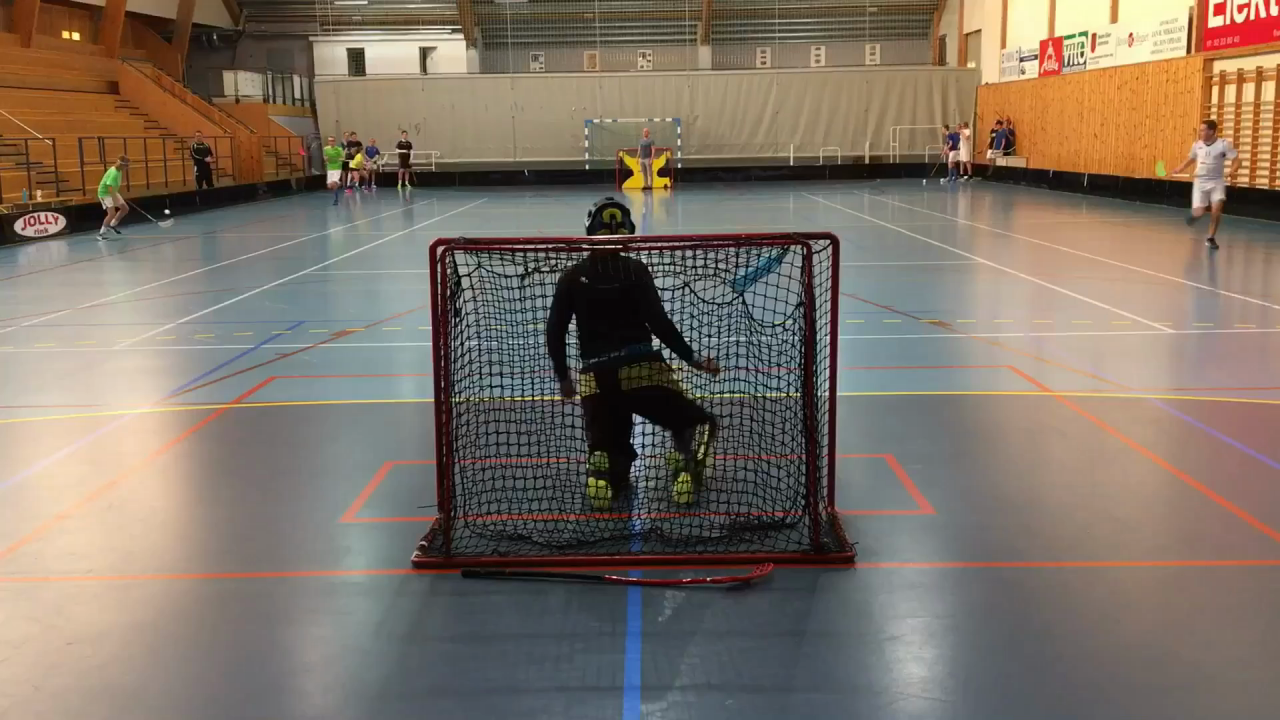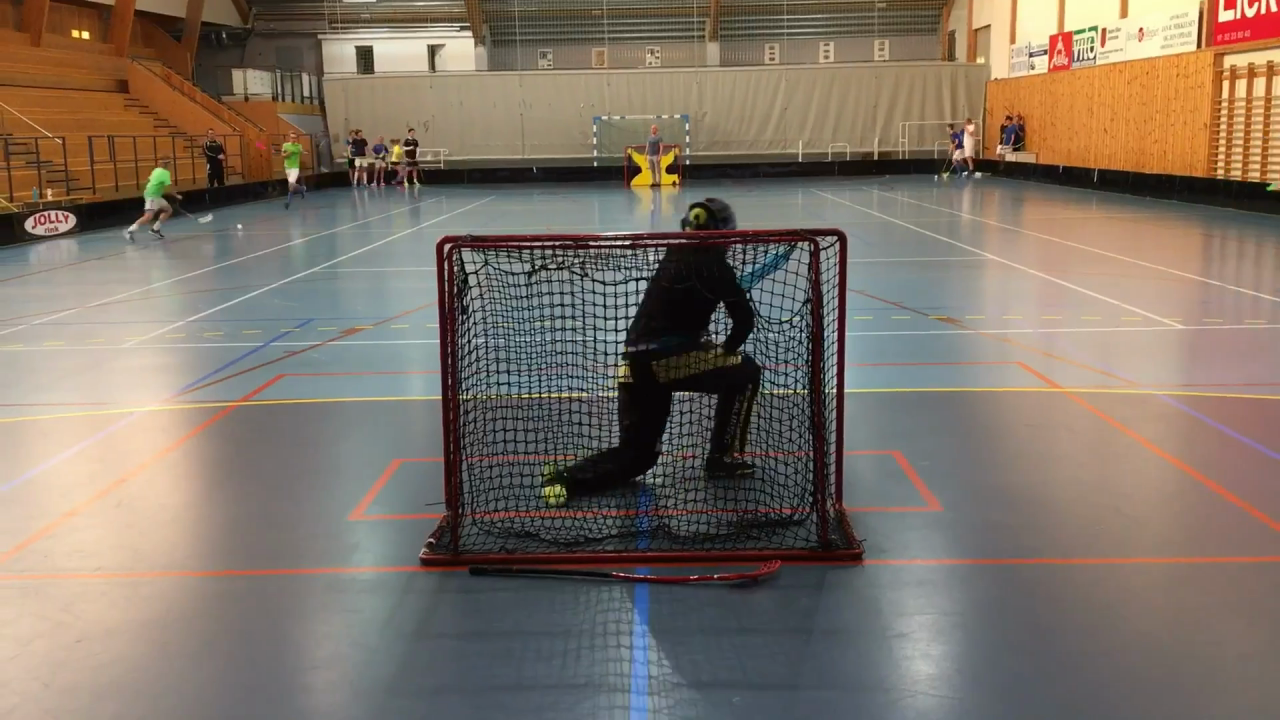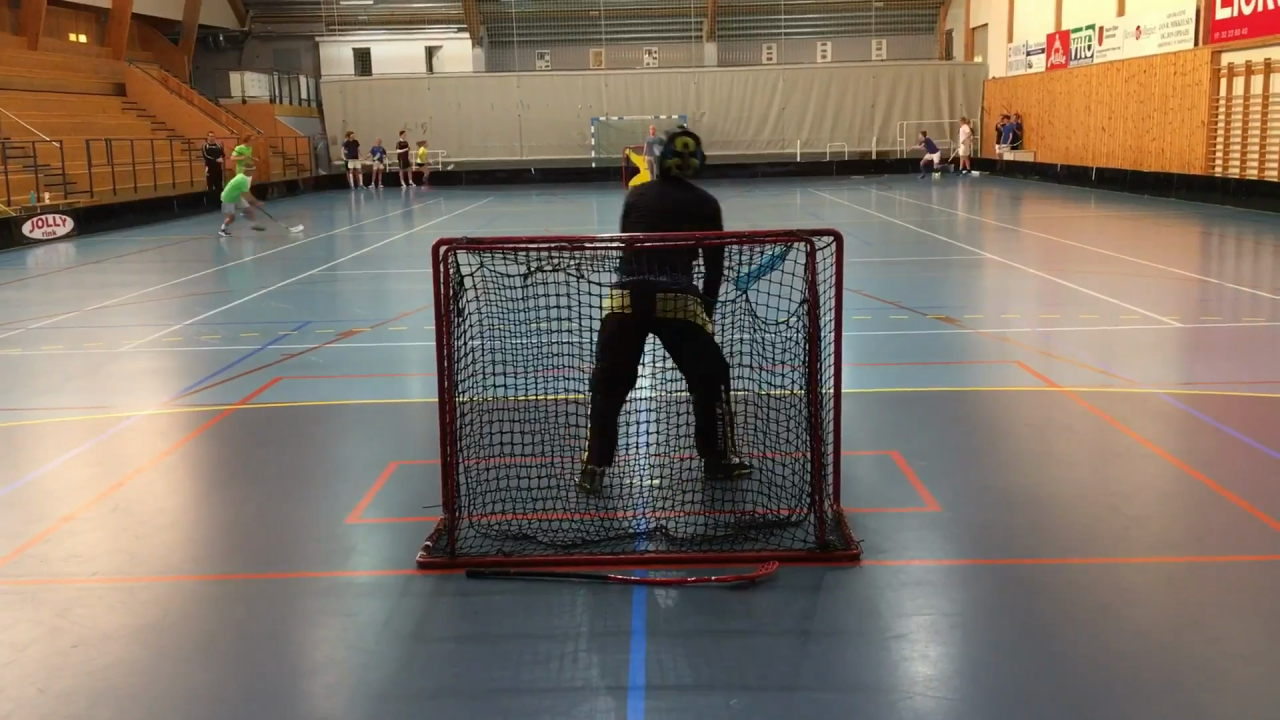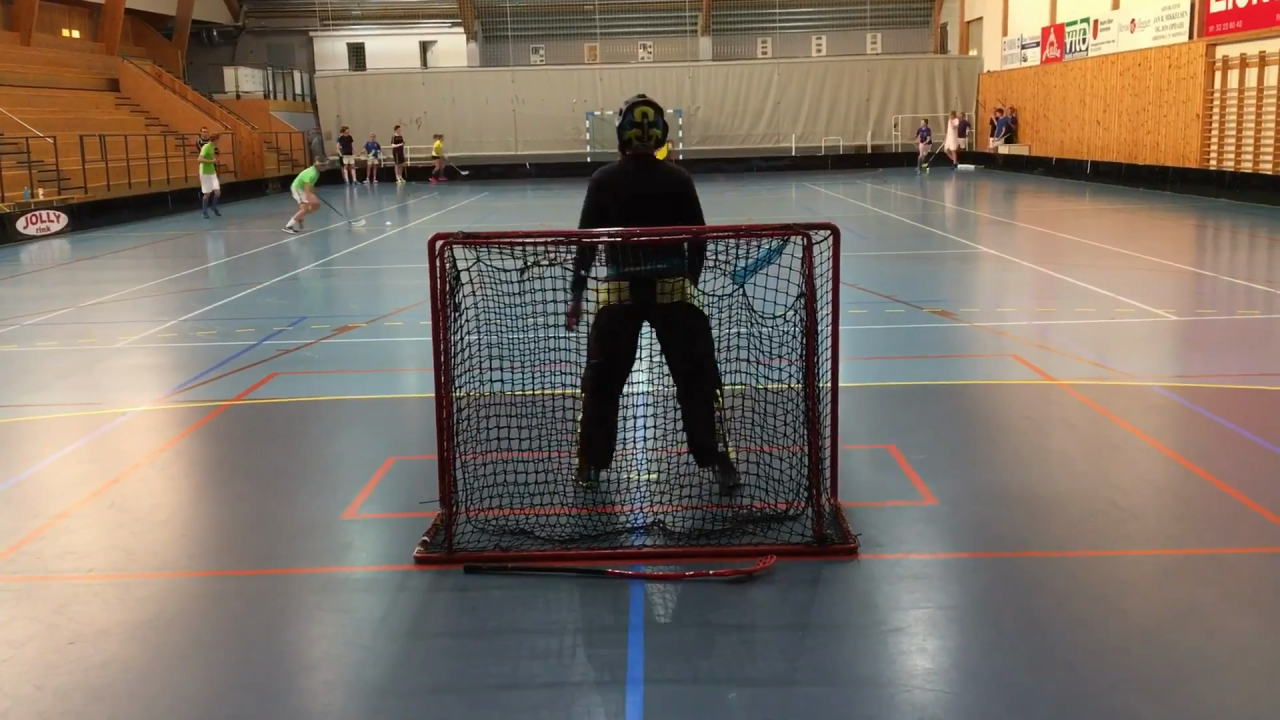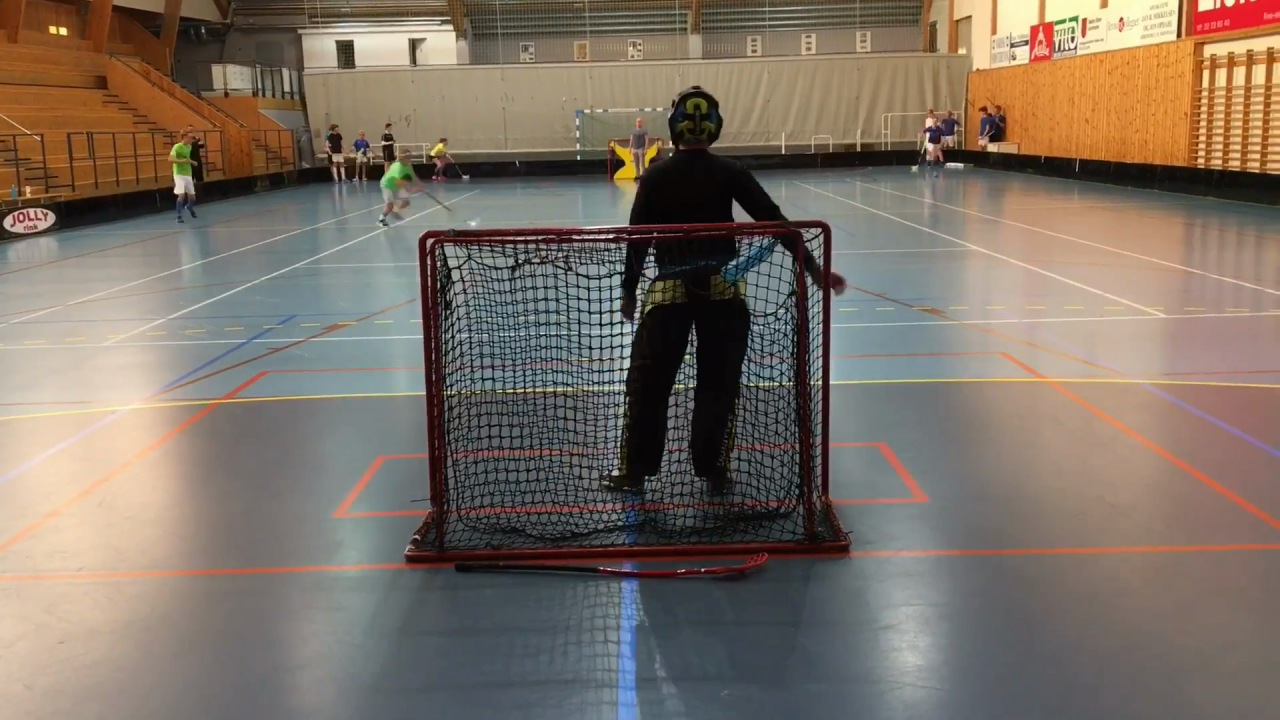
dt=0.3s
person 1, frame 1
left shoulder: (571, 276)
right shoulder: (636, 270)
left elbow: (554, 335)
right elbow: (660, 326)
left wrist: (563, 379)
right wrist: (695, 360)
left hip: (598, 378)
right hip: (643, 371)
left knee: (607, 450)
right knee: (700, 422)
left ankle: (609, 475)
right ankle: (687, 462)
person 1, frame 2
left shoulder: (677, 253)
right shoulder: (717, 267)
right elbow: (744, 320)
right wrist: (724, 352)
left hip: (639, 361)
right hip: (674, 357)
left knee: (635, 454)
right knee: (745, 374)
left ankle: (565, 479)
right ankle: (723, 458)
person 1, frame 3
left shoulder: (638, 194)
right shoulder: (704, 202)
right elbow: (715, 264)
right wrist: (705, 312)
left hip: (627, 297)
right hip: (677, 299)
left knee: (608, 385)
right knee: (711, 377)
left ankle: (595, 466)
right ankle: (717, 461)
person 1, frame 4
left shoulder: (604, 180)
right shoulder: (679, 179)
left elbow: (586, 240)
right elbow: (698, 241)
left wrist: (576, 298)
right wrist: (687, 284)
left hip: (620, 291)
right hip: (673, 287)
left knee: (601, 383)
right knee: (698, 378)
left ankle: (590, 466)
right ankle: (717, 462)
person 1, frame 5
left shoulder: (655, 175)
right shoulder: (729, 172)
left elbow: (637, 237)
right elbow: (771, 219)
left wrist: (628, 292)
right wrist: (812, 266)
left hip: (669, 289)
right hip: (722, 287)
left knee: (648, 382)
right knee: (718, 383)
left ankle: (634, 470)
right ankle: (712, 470)
